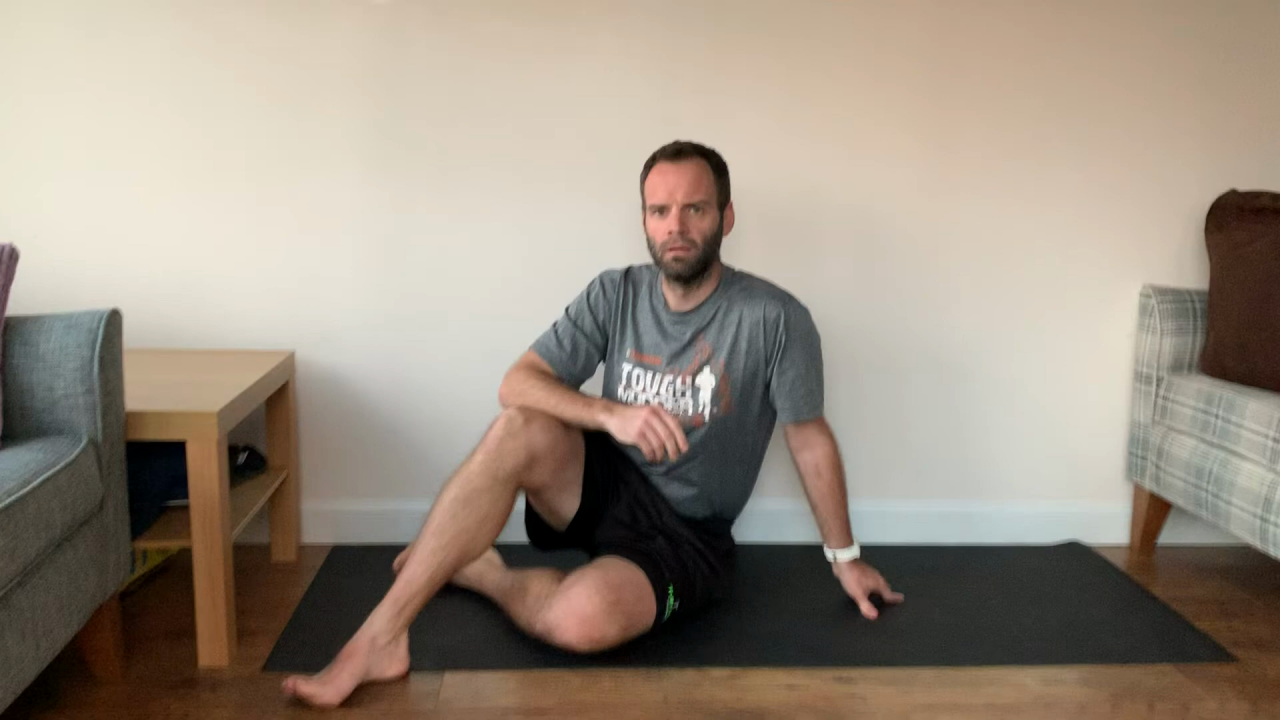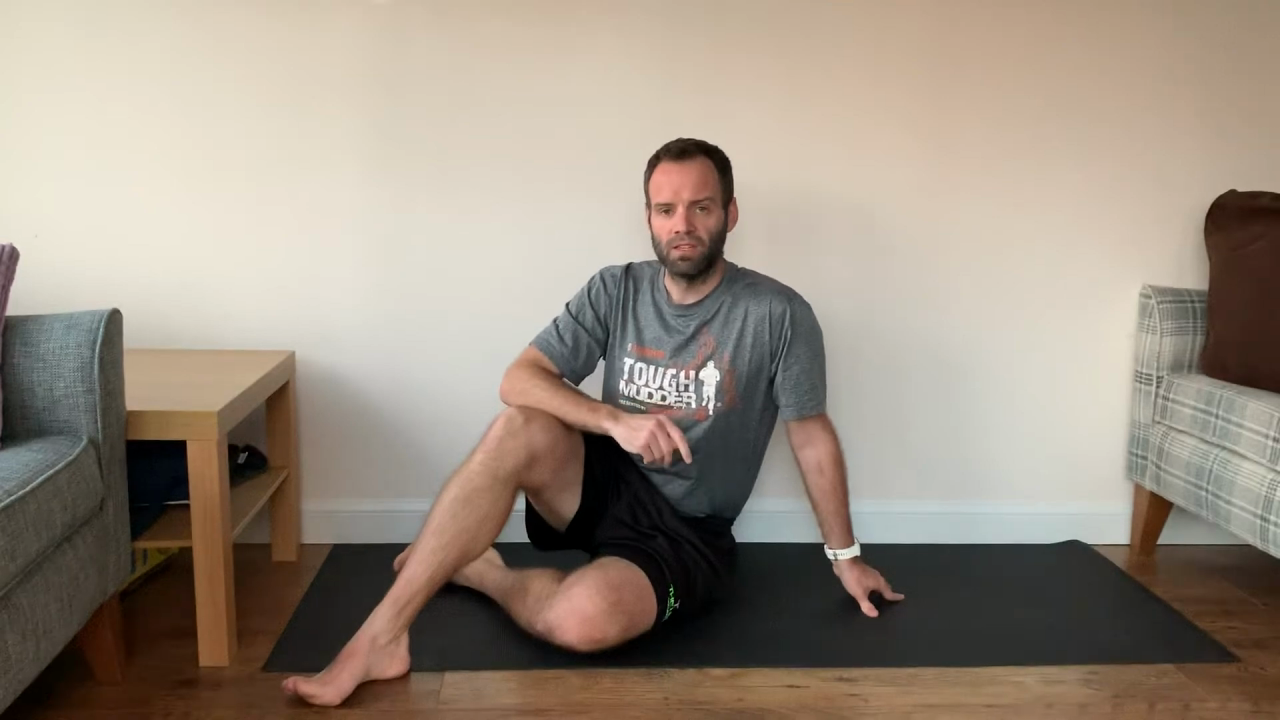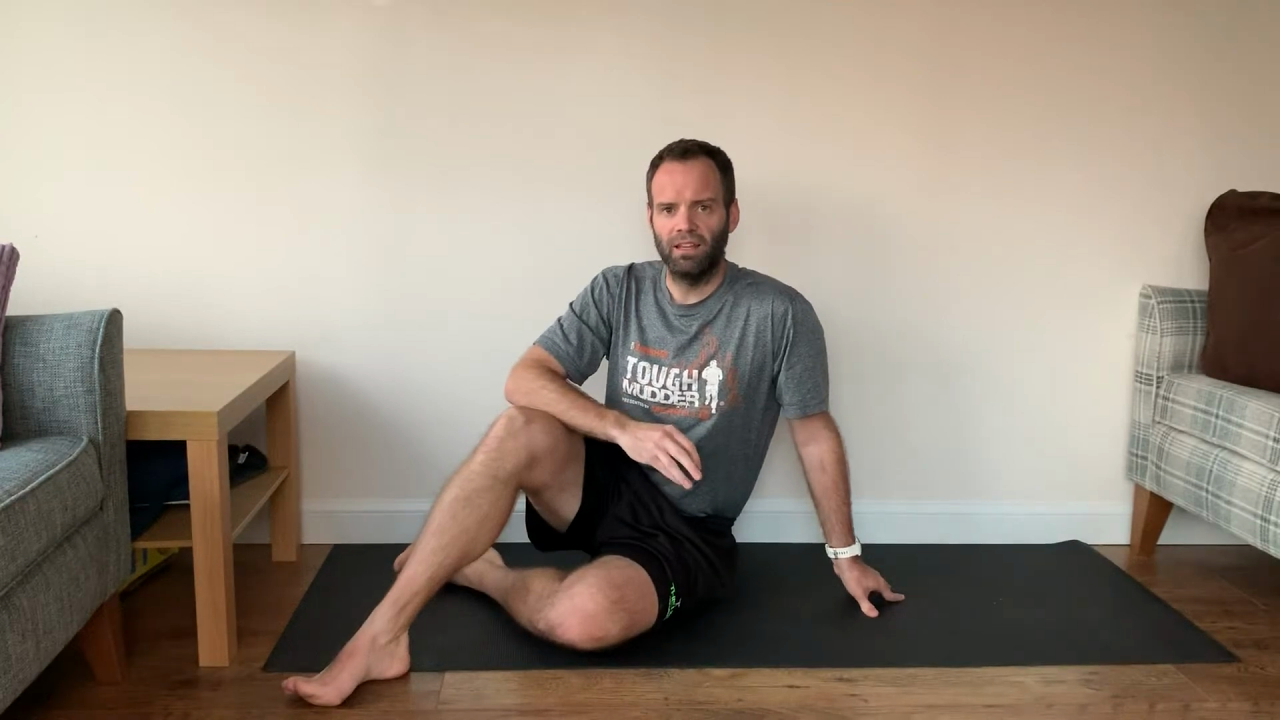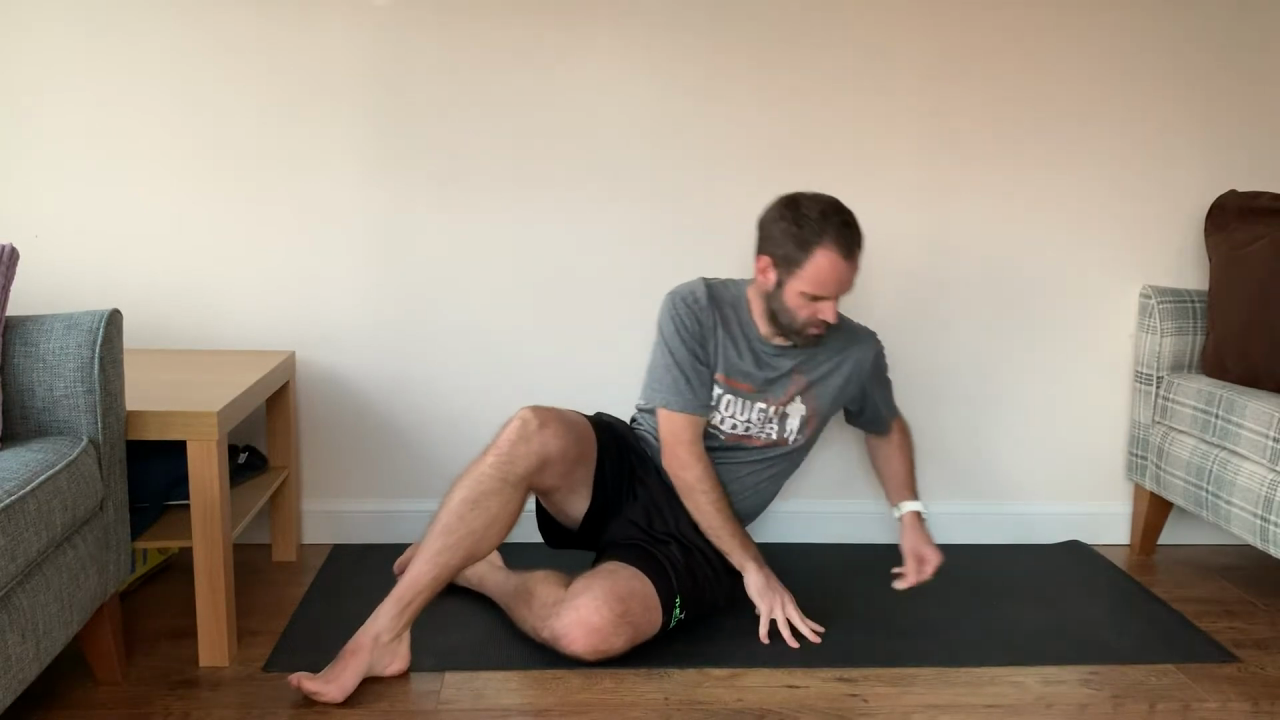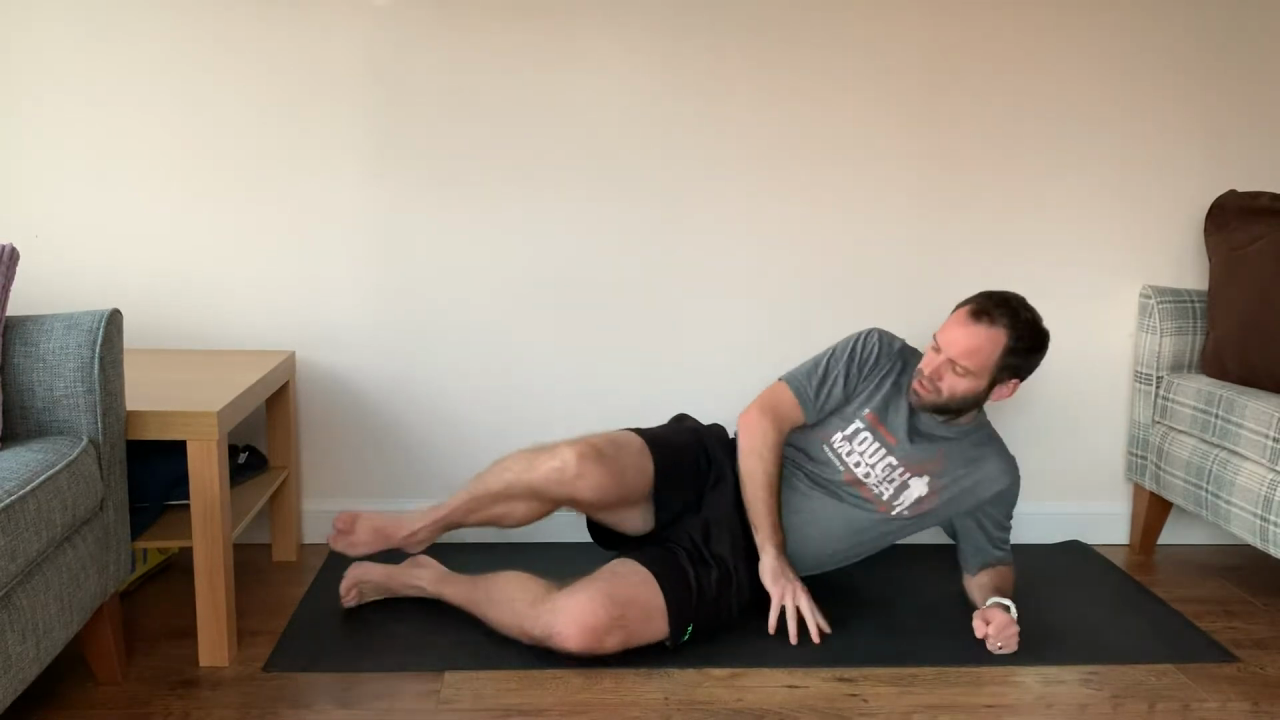
dt=0.7s
person 1, frame 1
left shoulder: (774, 318)
right shoulder: (613, 294)
left elbow: (809, 438)
right elbow: (517, 382)
left wrist: (845, 556)
right wrist: (609, 413)
left hip: (683, 531)
right hip: (605, 483)
left knee: (579, 620)
right knee: (519, 429)
left ankle: (476, 569)
right ankle: (380, 636)
person 1, frame 2
left shoulder: (777, 315)
right shoulder: (614, 290)
left elbow: (811, 435)
right elbow: (519, 380)
left wrist: (845, 556)
right wrist: (615, 419)
left hip: (683, 531)
right hip: (604, 484)
left knee: (581, 620)
right knee: (519, 430)
left ankle: (475, 568)
right ankle: (381, 636)
person 1, frame 3
left shoulder: (780, 314)
right shoulder: (617, 290)
left elbow: (815, 433)
right elbow: (526, 380)
left wrist: (845, 555)
right wrist: (630, 432)
left hip: (686, 530)
right hip: (607, 481)
left knee: (582, 618)
right knee: (519, 430)
left ankle: (479, 571)
right ankle: (381, 637)
person 1, frame 4
left shoulder: (856, 354)
right shoulder: (695, 307)
left elbow: (886, 427)
right elbow: (684, 451)
left wrist: (910, 516)
right wrist: (755, 570)
left hip: (692, 536)
right hip: (629, 469)
left knee: (586, 629)
right knee: (533, 432)
left ankle: (480, 572)
right ankle: (383, 632)
person 1, frame 5
left shoulder: (989, 474)
right shoulder: (877, 354)
left elbow: (988, 562)
right elbow: (761, 420)
left wrist: (998, 604)
right wrist: (775, 558)
left hip: (730, 562)
right hip: (714, 471)
left knee: (578, 625)
right knee: (578, 468)
left ankle: (427, 581)
right ankle: (419, 527)
